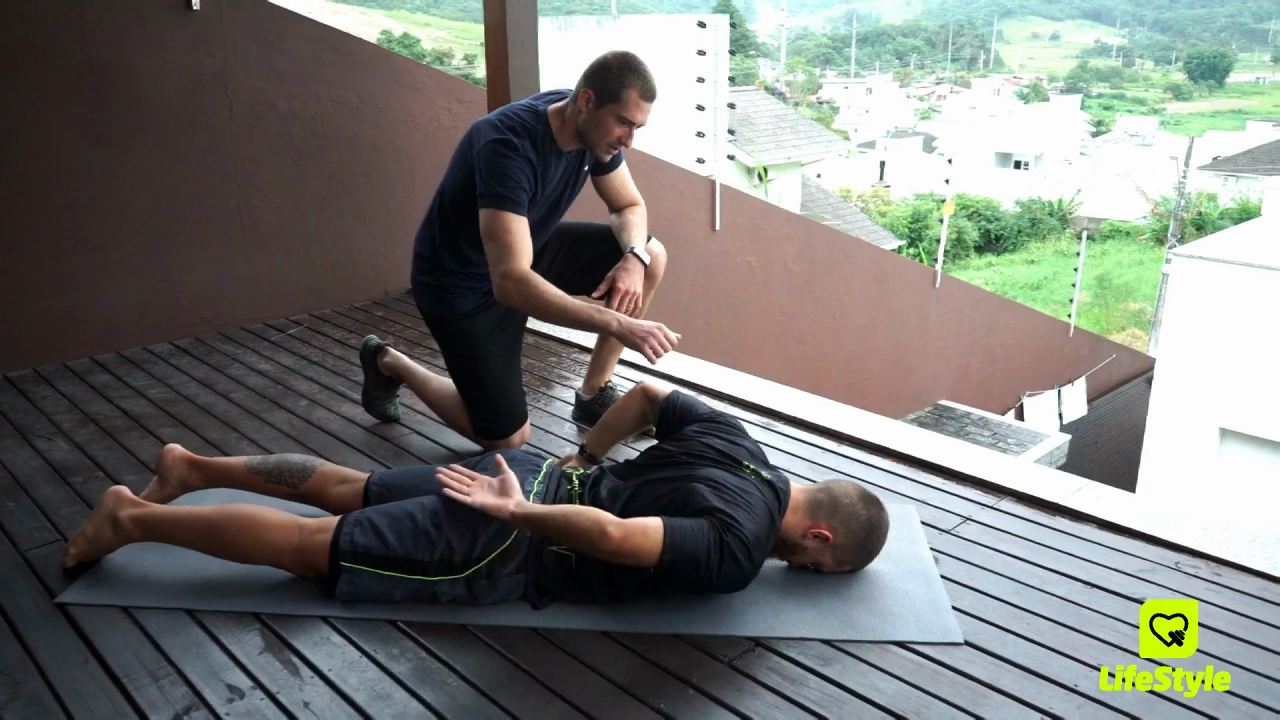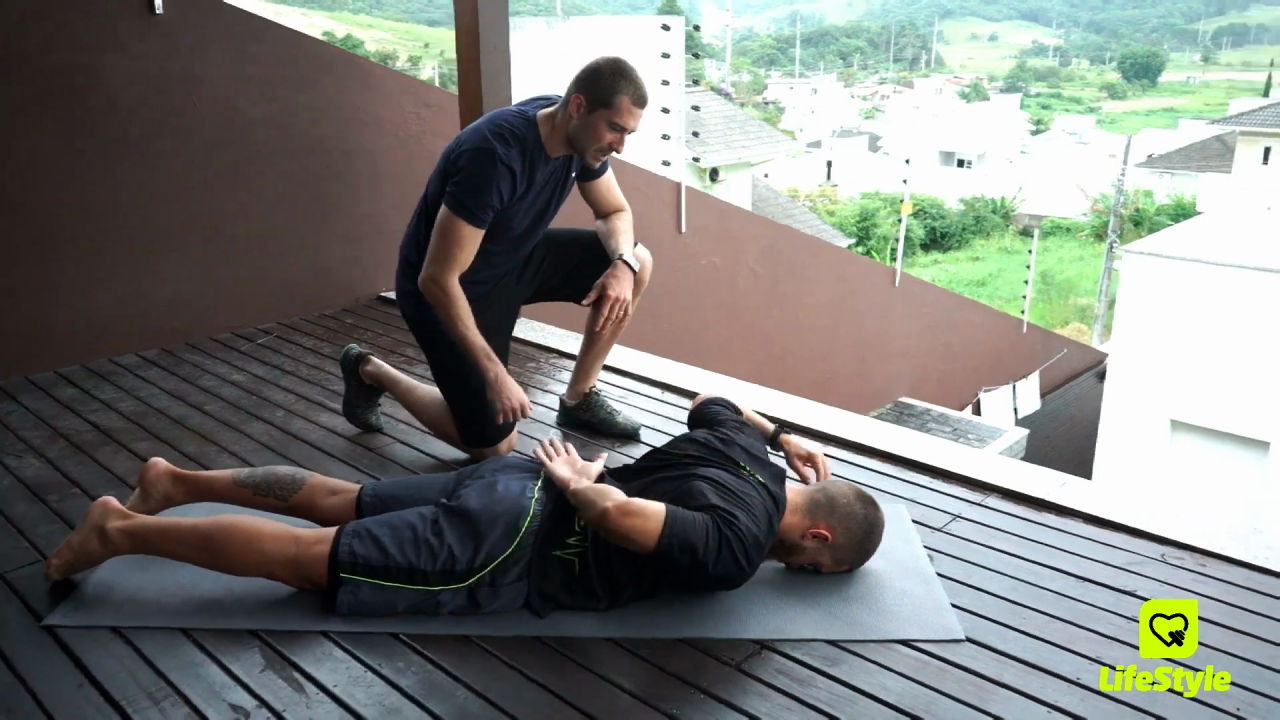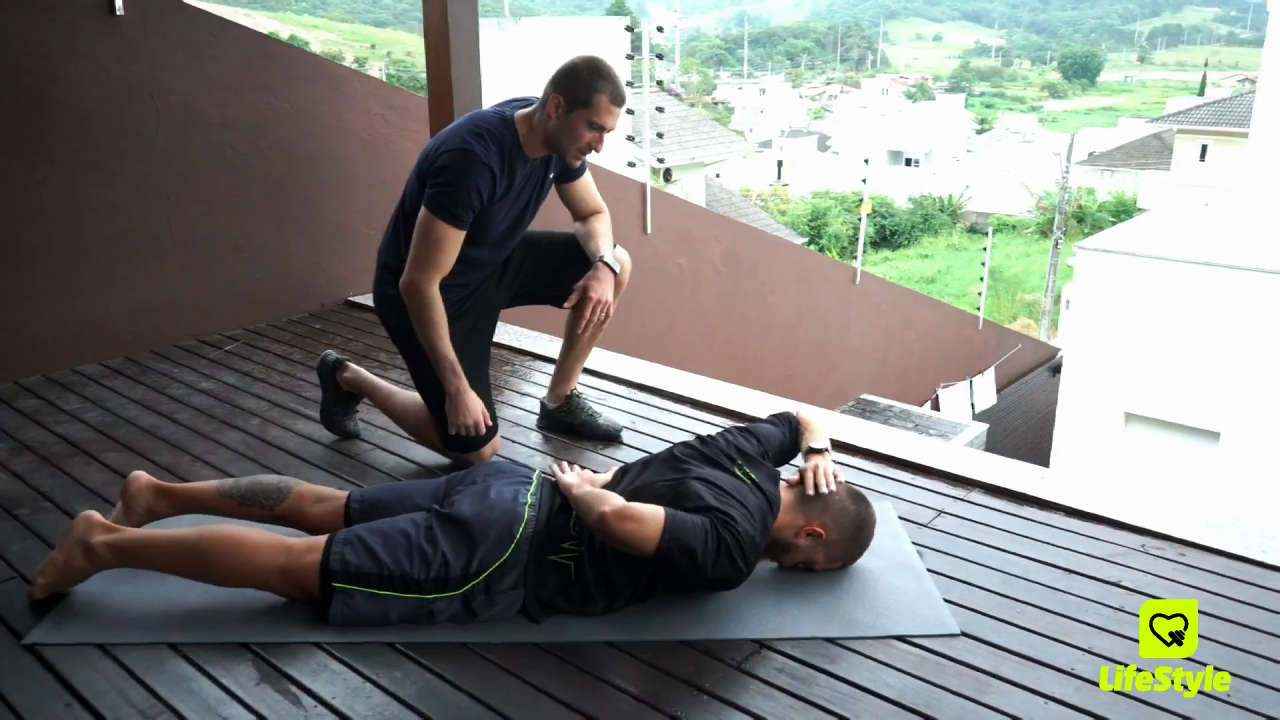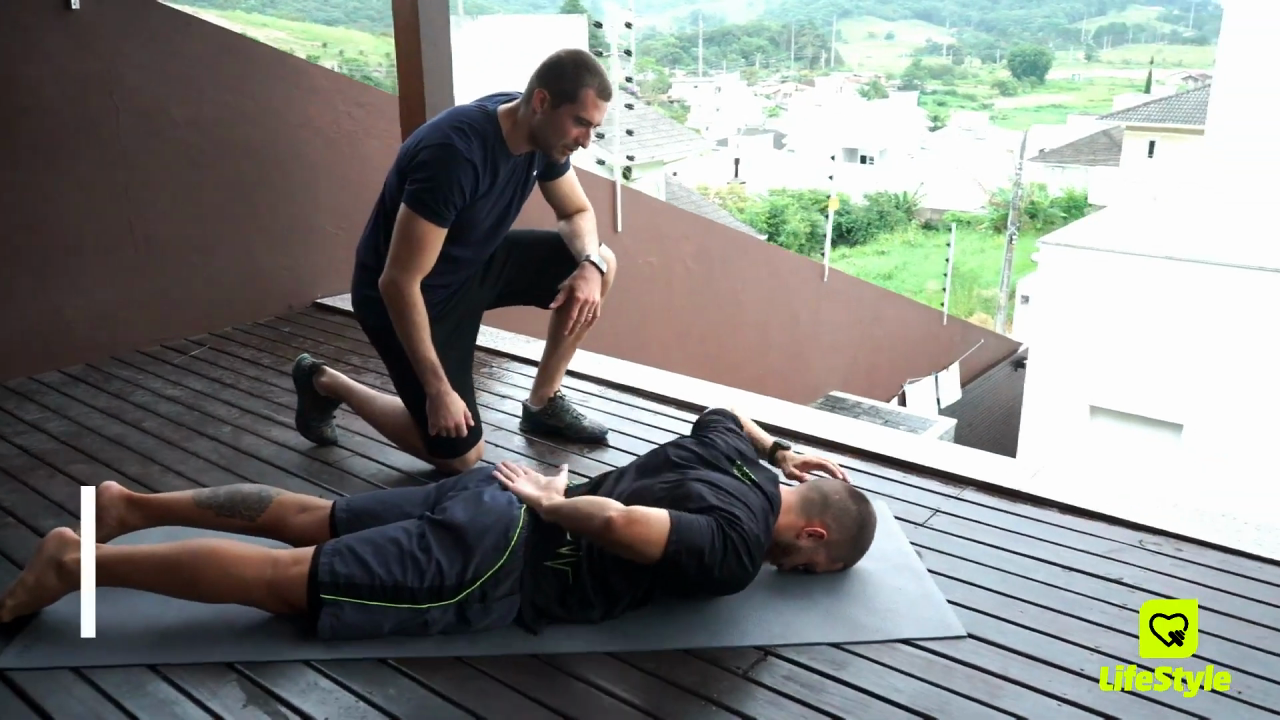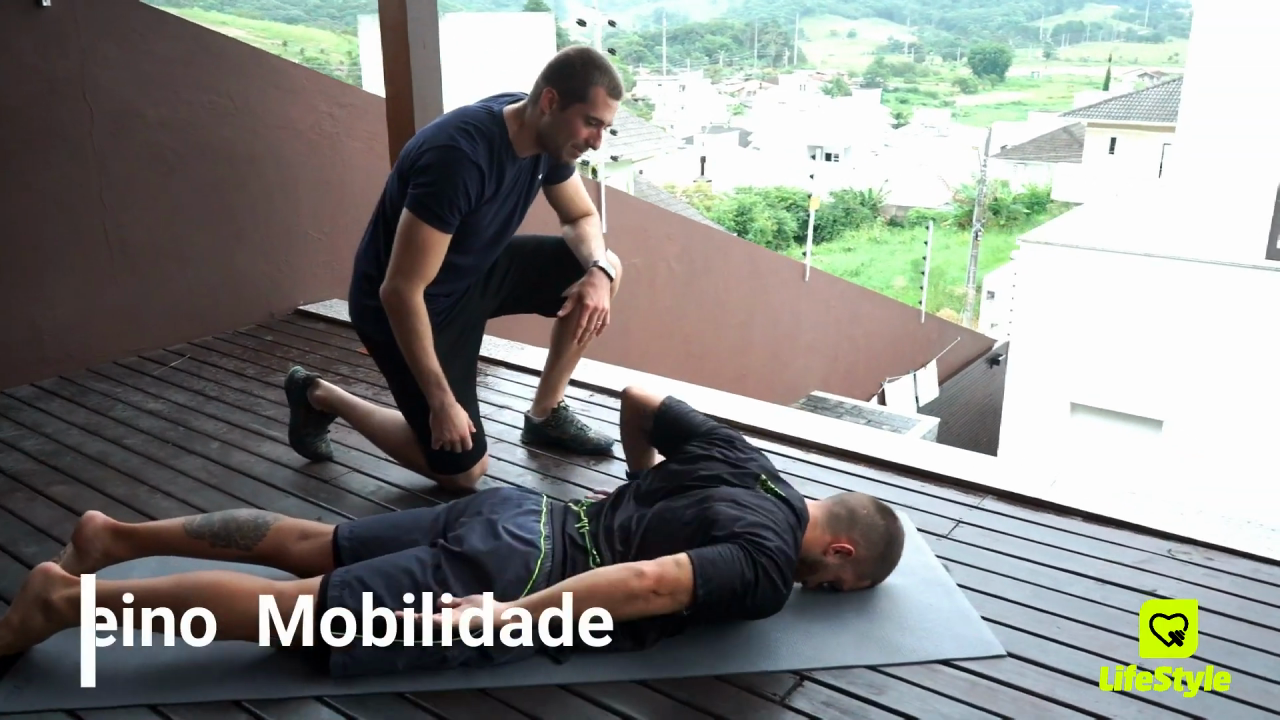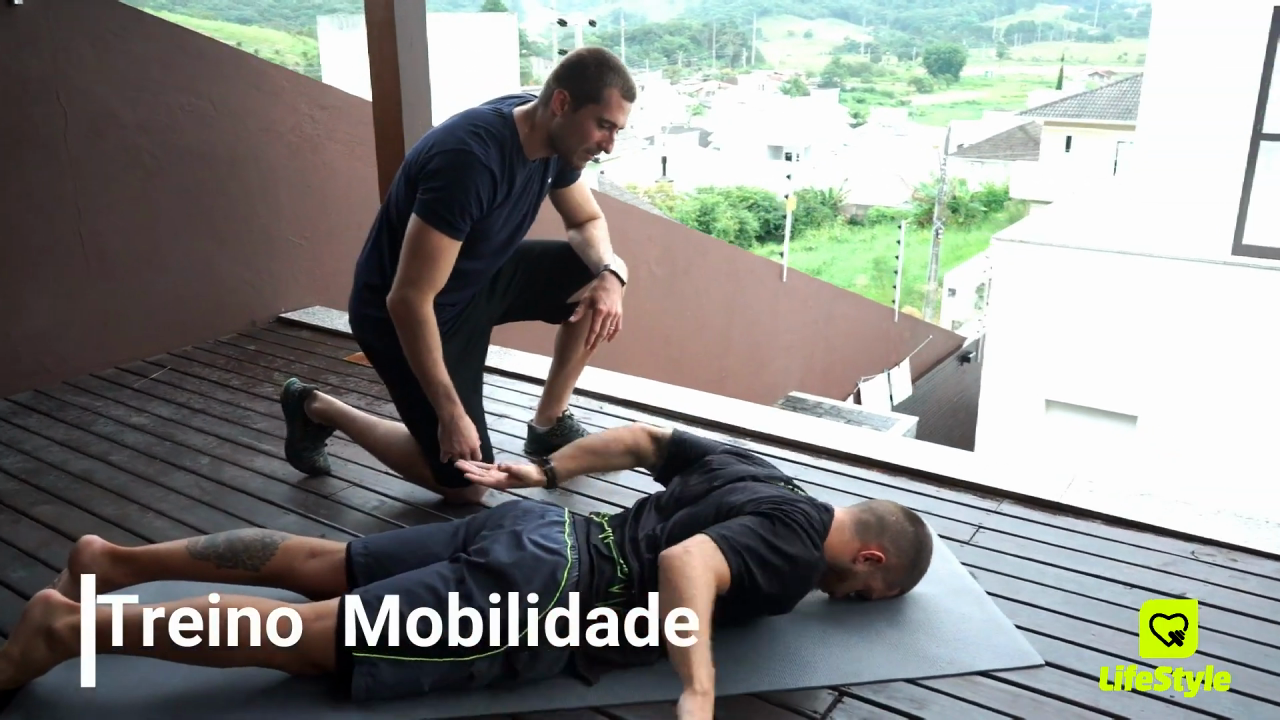
dt=0.5s
person 1, frame 1
left shoulder: (735, 441)
right shoulder: (739, 548)
left elbow: (646, 392)
right elbow: (615, 538)
right wrist: (520, 515)
left hip: (529, 477)
right hip: (497, 548)
left knee: (345, 489)
right knee: (315, 547)
left ankle: (193, 467)
right ankle: (136, 517)
person 1, frame 2
left shoulder: (740, 450)
right shoulder: (739, 546)
left elbow: (707, 403)
right elbow: (617, 517)
left wrist: (782, 438)
right wrist: (576, 487)
left hip: (511, 486)
right hip: (504, 551)
left knee: (336, 500)
right knee: (305, 557)
left ankle: (176, 480)
right ankle: (124, 528)
person 1, frame 3
left shoulder: (747, 454)
right shoulder: (734, 547)
left elbow: (795, 414)
right elbow: (616, 520)
left wrist: (821, 453)
right wrist: (580, 490)
left hip: (508, 491)
right hip: (499, 558)
left knee: (323, 508)
right knee: (298, 568)
left ankle: (158, 493)
right ankle: (110, 542)
person 1, frame 4
left shoulder: (730, 453)
right shoulder: (739, 547)
left elbow: (723, 411)
right elbow: (617, 522)
left wrist: (784, 450)
right wrist: (550, 503)
left hip: (493, 505)
right hip: (494, 565)
left knee: (305, 521)
right knee: (282, 580)
left ankle: (130, 504)
right ankle: (81, 561)
person 1, frame 5
left shoulder: (741, 459)
right shoulder: (770, 566)
left elbow: (636, 394)
right elbow: (647, 582)
right wrist: (513, 613)
left hip: (514, 518)
right hip: (521, 572)
left knee: (306, 547)
right knee: (292, 610)
left ankle: (117, 533)
person 1, frame 6
left shoulder: (761, 474)
right shoulder: (798, 538)
left elbow: (640, 435)
right elbow: (681, 564)
left wrist: (544, 471)
left hip: (532, 532)
right hip: (535, 599)
left knee: (318, 565)
right knee: (304, 638)
left ankle: (112, 557)
person 2, frame 1
left shoulder: (596, 128)
right shoulder: (509, 147)
left elbow: (630, 206)
right elbow: (511, 283)
left wrist: (634, 257)
right wrist: (619, 324)
right hip: (462, 283)
left knee: (651, 257)
right knee: (508, 438)
left ankle: (594, 393)
right ankle: (390, 365)
person 2, frame 2
left shoulder: (582, 134)
right shoulder: (494, 154)
left elbow: (615, 212)
right elbow: (436, 280)
left wrist: (622, 263)
right wrist: (495, 375)
left hip: (514, 258)
right hip: (451, 290)
left knee: (636, 264)
right knee: (493, 445)
left ankle: (578, 399)
right ankle: (370, 372)
person 2, frame 3
left shoulder: (560, 136)
right shoulder: (472, 157)
left elbow: (594, 214)
right elbow: (418, 283)
left wrist: (602, 266)
right wrist: (457, 388)
left hip: (492, 262)
right hip: (431, 293)
left knee: (616, 265)
right knee: (476, 450)
left ankle: (559, 402)
right ankle: (349, 379)
person 2, frame 4
left shoulder: (544, 133)
right shoulder: (455, 153)
left elbow: (578, 212)
right elbow: (398, 282)
left wrist: (588, 264)
right wrist: (438, 390)
left hip: (474, 262)
right hip: (410, 294)
left knee: (600, 264)
right knee: (461, 455)
left ankle: (543, 404)
right ankle: (326, 384)
person 2, frame 5
left shoulder: (548, 134)
right shoulder: (459, 156)
left elbow: (582, 218)
right elbow: (400, 291)
left wrist: (598, 271)
right wrist: (442, 403)
right hip: (404, 305)
left knee: (605, 269)
right knee: (463, 471)
left ankle: (545, 415)
right ankle: (320, 397)
person 2, frame 6
left shoulder: (552, 135)
right shoulder: (469, 159)
left elbow: (588, 222)
right elbow: (407, 300)
left wrist: (609, 273)
right wrist: (450, 414)
right hip: (403, 315)
left knee: (606, 275)
right knee: (468, 483)
left ankle: (549, 425)
right ankle: (318, 410)
